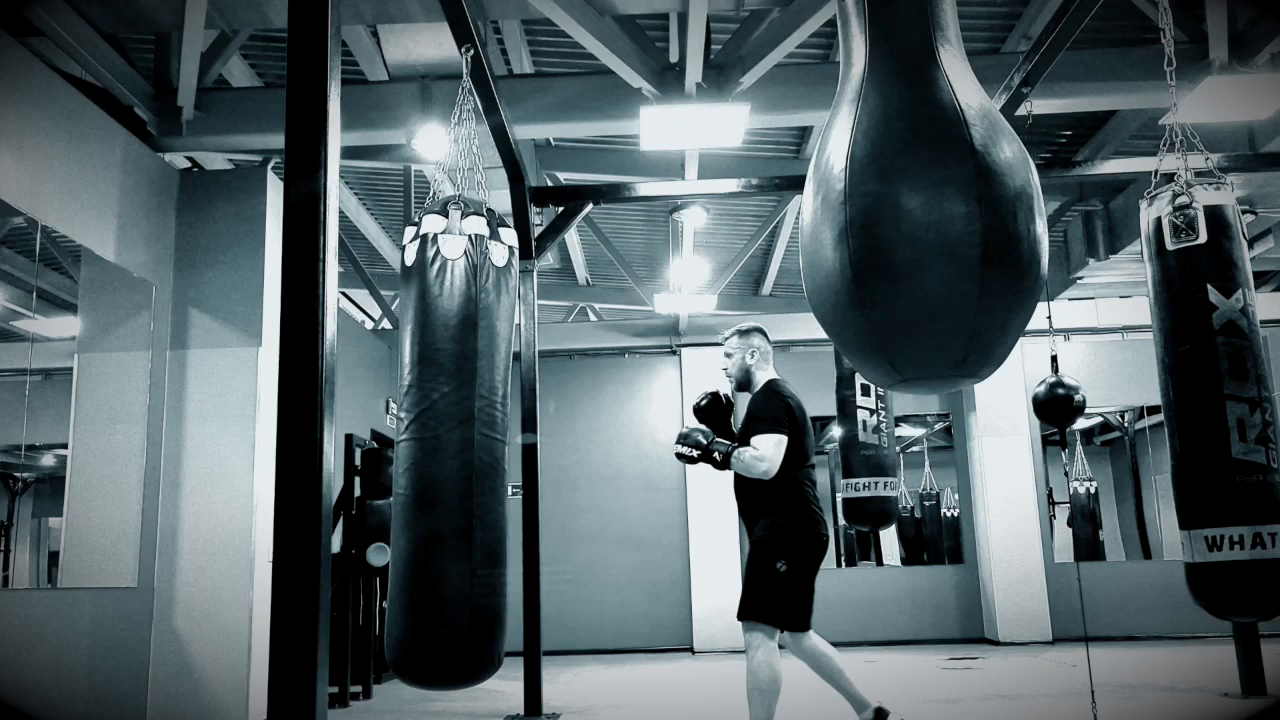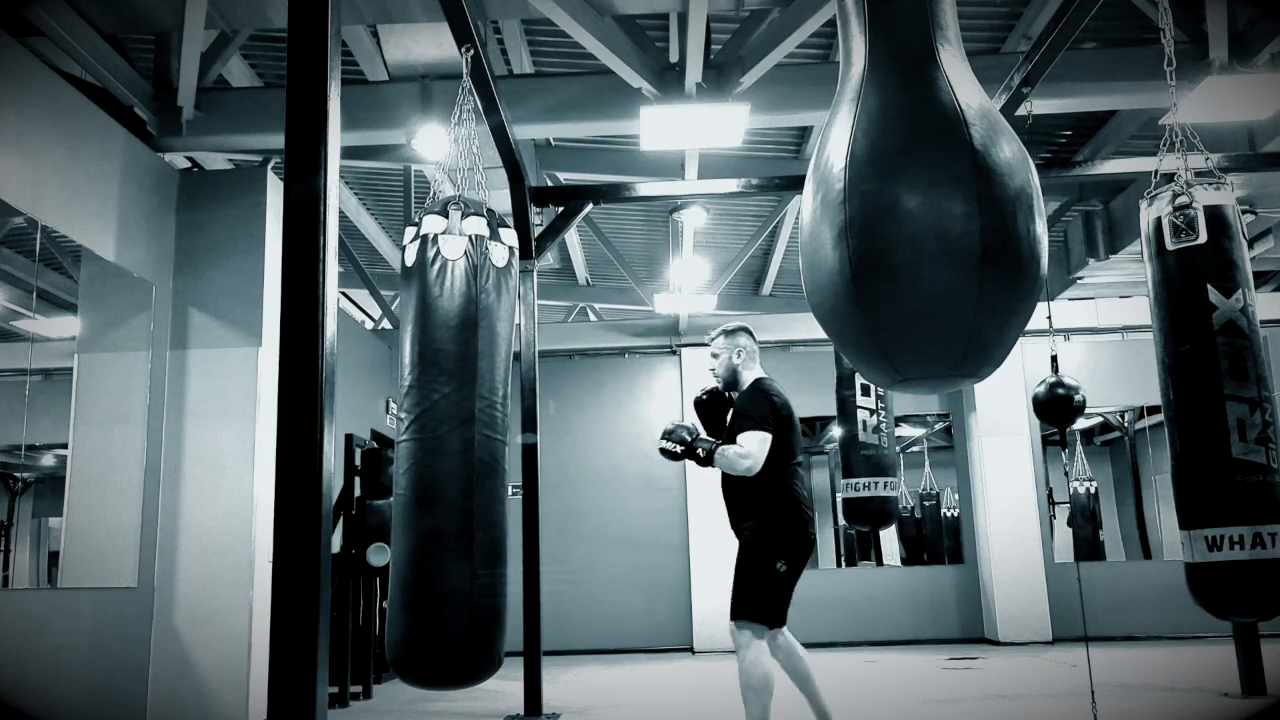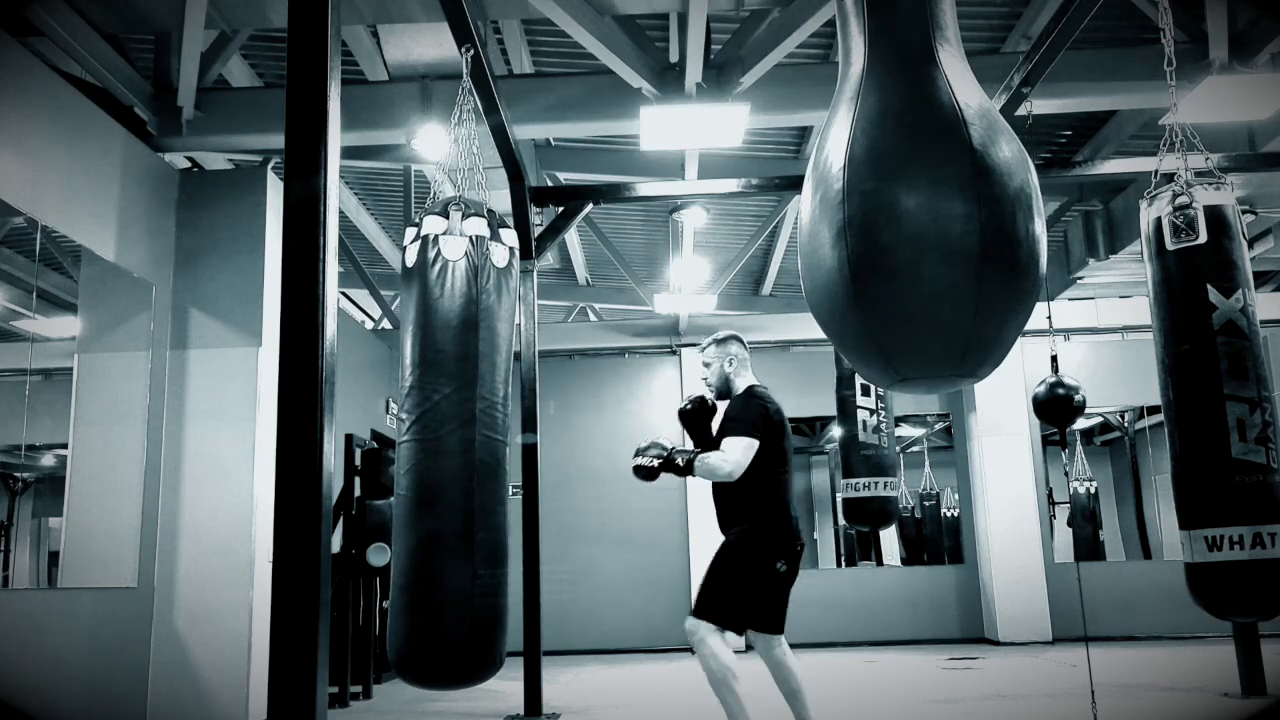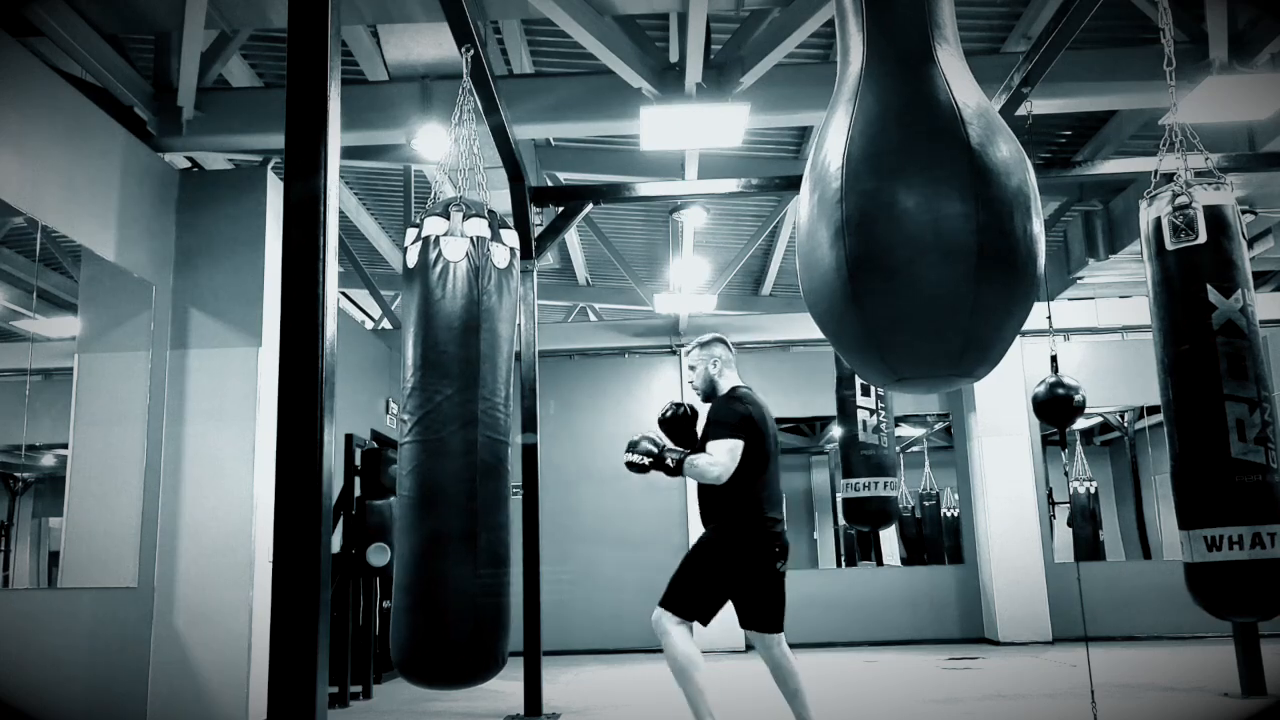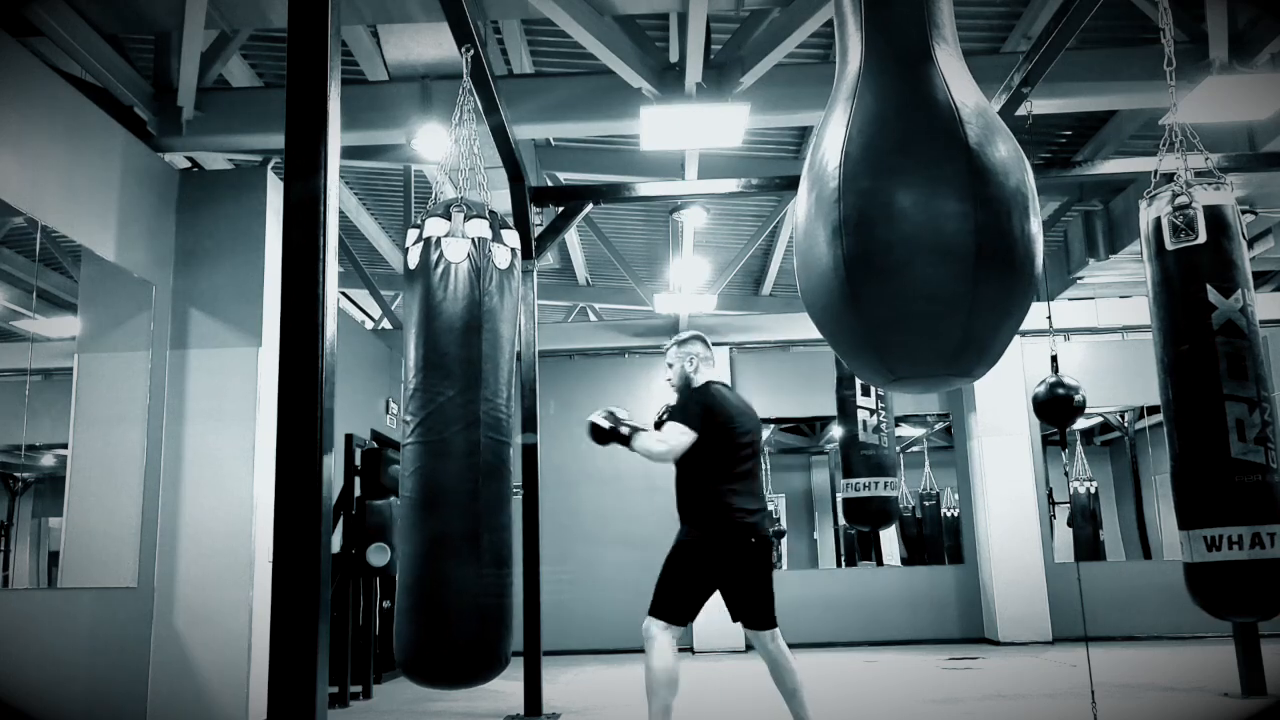
dt=0.1s
person 1, frame 1
left shoulder: (772, 399)
right shoulder: (768, 400)
left elbow: (766, 465)
right elbow: (754, 463)
left wrist: (710, 446)
right wrist: (716, 430)
left hip: (784, 534)
right hip: (797, 534)
left knee: (758, 634)
right knee: (796, 636)
person 1, frame 2
left shoulder: (760, 397)
right shoulder: (754, 397)
left elbow: (748, 461)
right elbow: (737, 455)
left wrist: (696, 444)
right wrist: (714, 429)
left hip: (774, 531)
right hip: (783, 529)
left knee: (749, 634)
right knee: (769, 633)
person 1, frame 3
left shoulder: (750, 404)
right shoulder: (756, 404)
left elbow: (728, 467)
right elbow: (728, 463)
left wrist: (674, 458)
right wrist: (701, 435)
left hip: (756, 537)
right hip: (780, 541)
left knee: (704, 630)
right knee: (768, 641)
person 1, frame 4
left shoulder: (732, 405)
right shoulder: (746, 405)
left elbow: (717, 471)
left wrist: (666, 456)
right wrist: (686, 439)
left hip: (736, 538)
right hip: (765, 540)
left knee: (668, 621)
right knee: (768, 640)
person 1, frame 5
left shoulder: (700, 398)
right shoulder: (739, 406)
left elbow: (662, 448)
left wrist: (620, 430)
left hip: (712, 536)
right hip: (752, 534)
left knee: (658, 631)
right knee: (762, 635)
